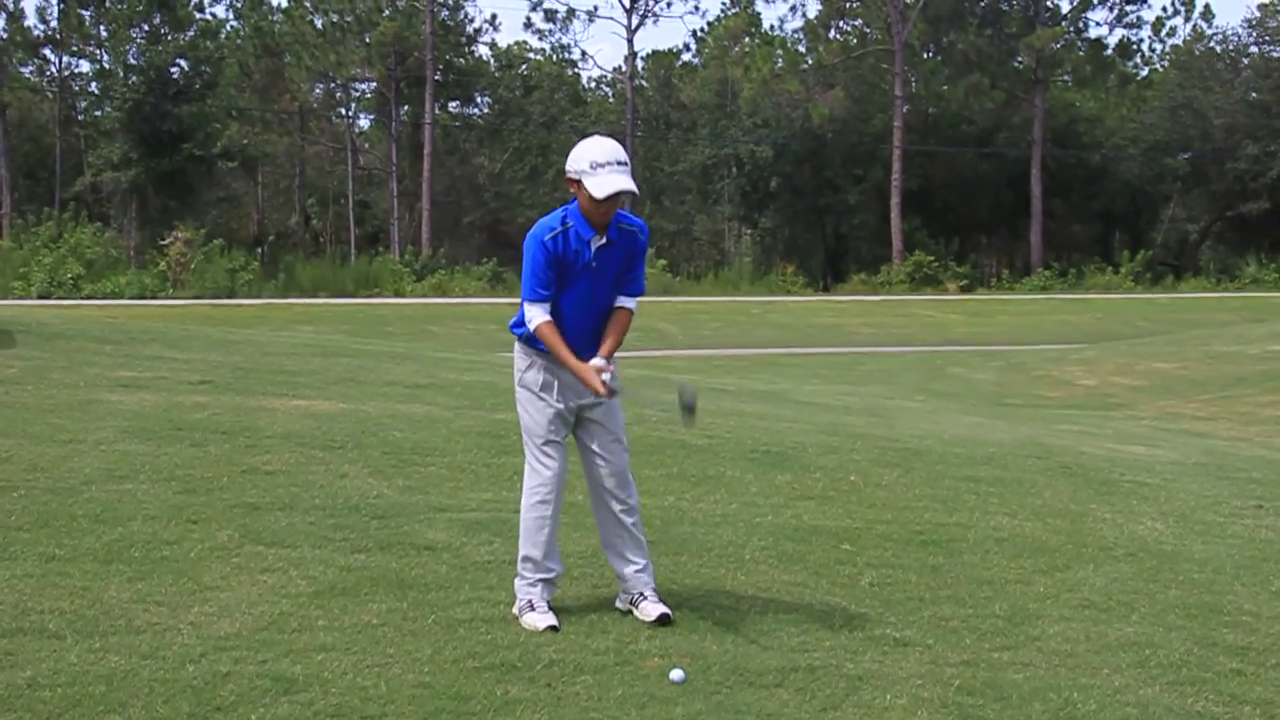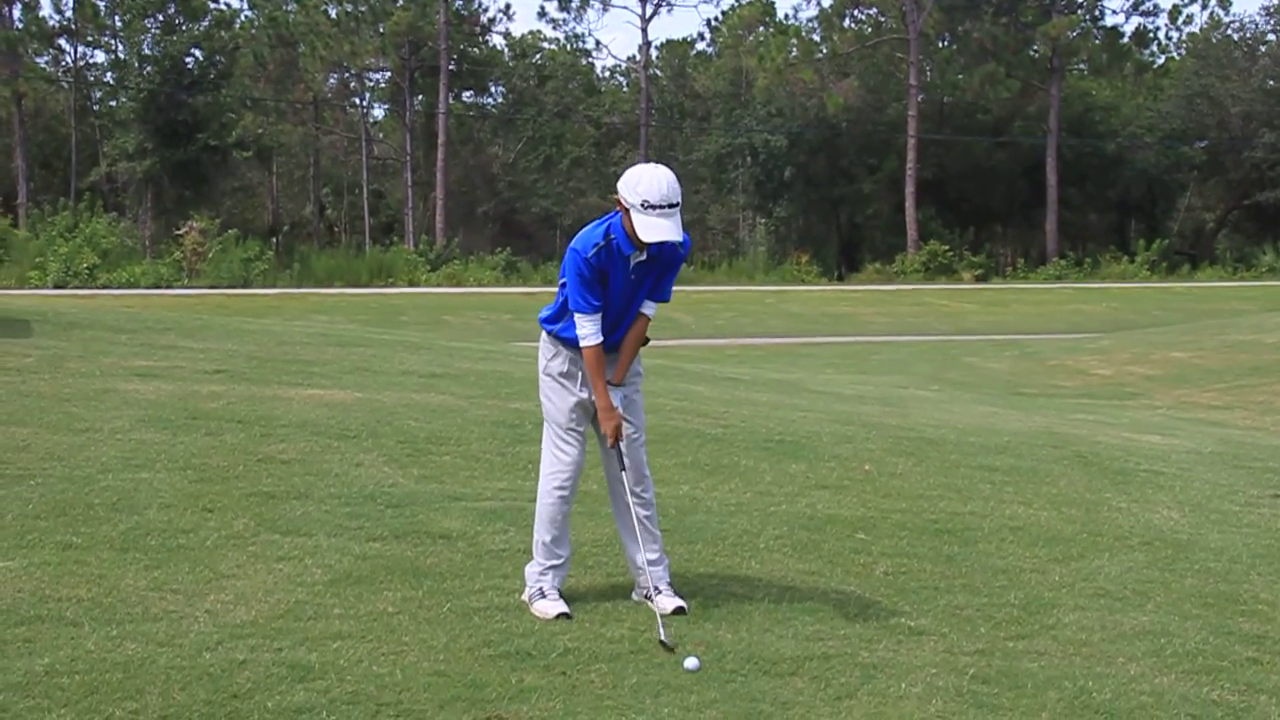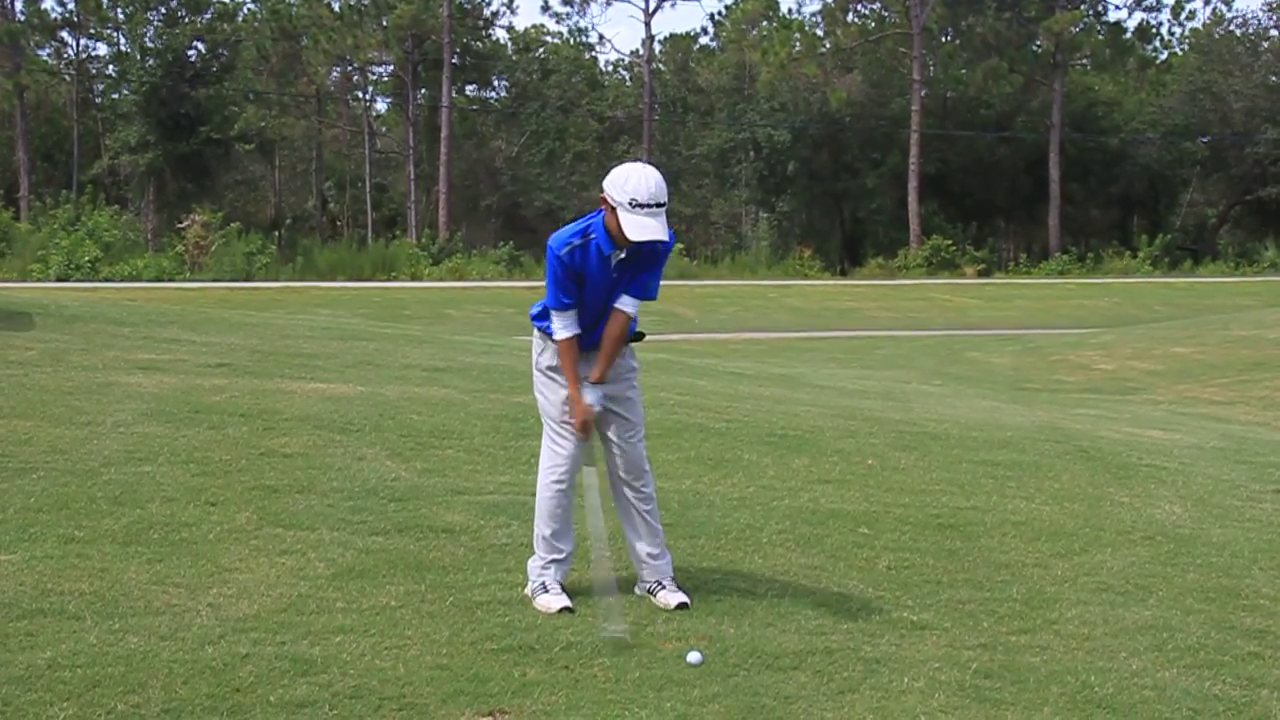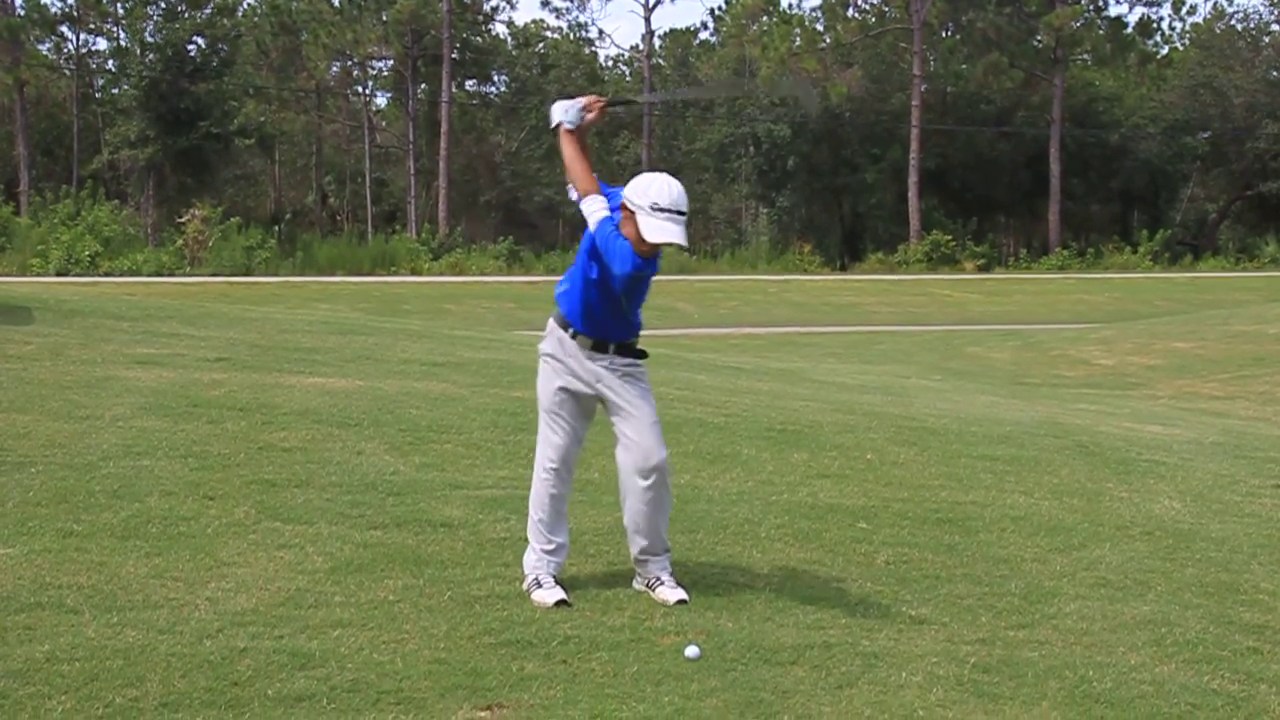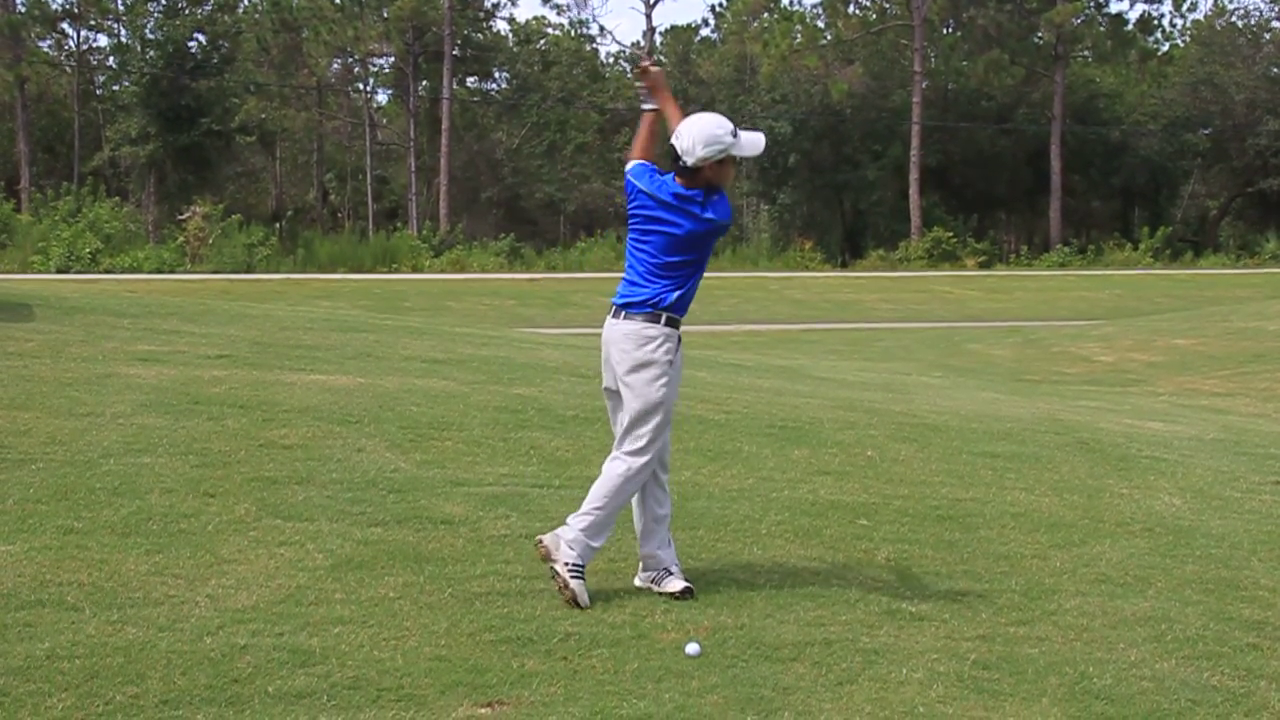
dt=0.7s
person 1, frame 1
left shoulder: (634, 234)
right shoulder: (545, 237)
left elbow: (624, 304)
right elbow: (536, 317)
left wrist: (601, 363)
right wrist: (579, 372)
left hip: (594, 364)
right hip: (542, 365)
left knee: (614, 474)
right knee: (545, 477)
left ankle: (636, 585)
right ankle: (532, 592)
person 1, frame 2
left shoulder: (674, 247)
right shoulder: (587, 249)
left elbow: (643, 314)
right elbow: (587, 333)
left wrist: (617, 385)
right wrist: (604, 405)
left hip: (621, 358)
right hip: (567, 356)
left knee: (633, 467)
right knee: (563, 466)
left ankle: (651, 578)
right ankle: (542, 580)
person 1, frame 3
left shoulder: (656, 245)
right shoulder: (567, 246)
left elbow: (622, 314)
right elbow: (562, 326)
left wrist: (596, 385)
right wrist: (573, 396)
left hip: (615, 356)
right hip: (561, 354)
left knee: (631, 464)
right knee: (560, 463)
left ankle: (655, 574)
right ankle: (544, 575)
person 1, frame 4
left shoulder: (630, 265)
right shoulder: (617, 204)
left elbow: (587, 191)
right elbow: (587, 187)
left wrist: (570, 125)
right wrist: (569, 129)
left hip: (618, 361)
right hip: (565, 348)
left knee: (647, 459)
right knee: (555, 458)
left ankle: (653, 568)
right ankle: (541, 568)
person 1, frame 5
left shoulder: (644, 185)
right shoulder: (714, 215)
left elbow: (638, 160)
left wrist: (651, 105)
right wrist: (665, 97)
left hip: (624, 327)
right hip: (650, 337)
left knee: (651, 456)
right knee: (639, 455)
left ankle: (657, 564)
right ankle: (571, 543)
